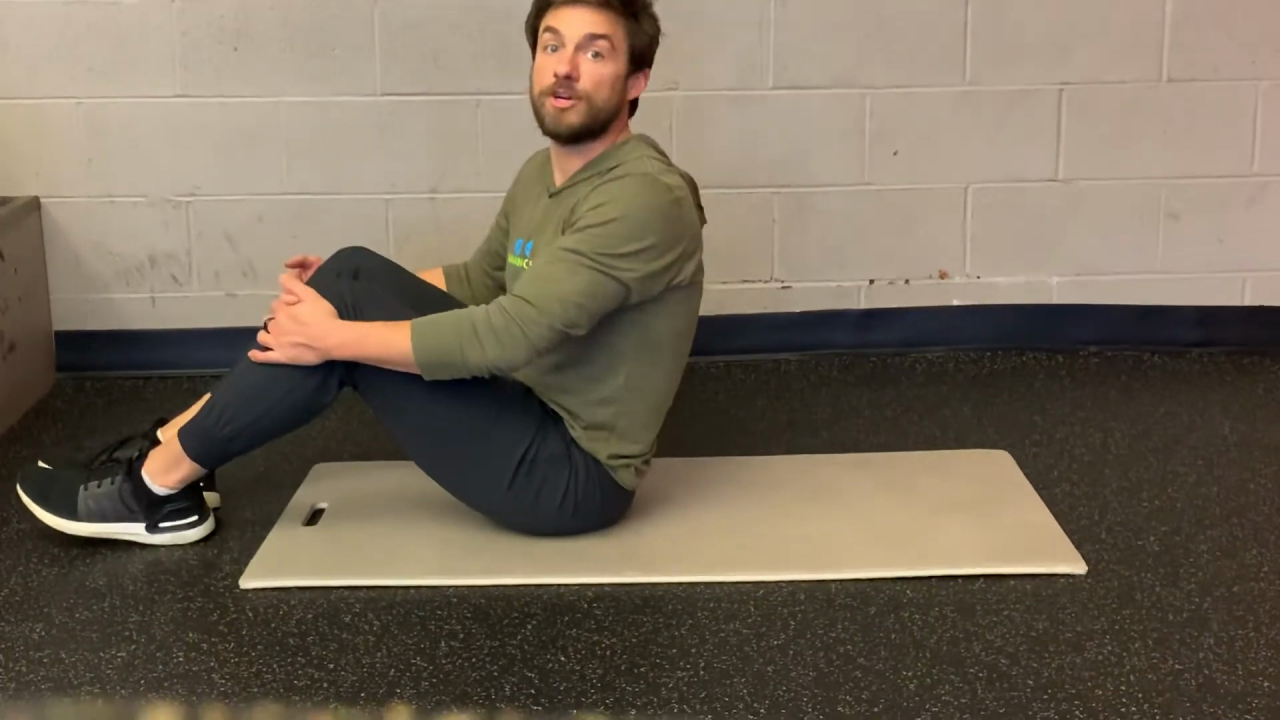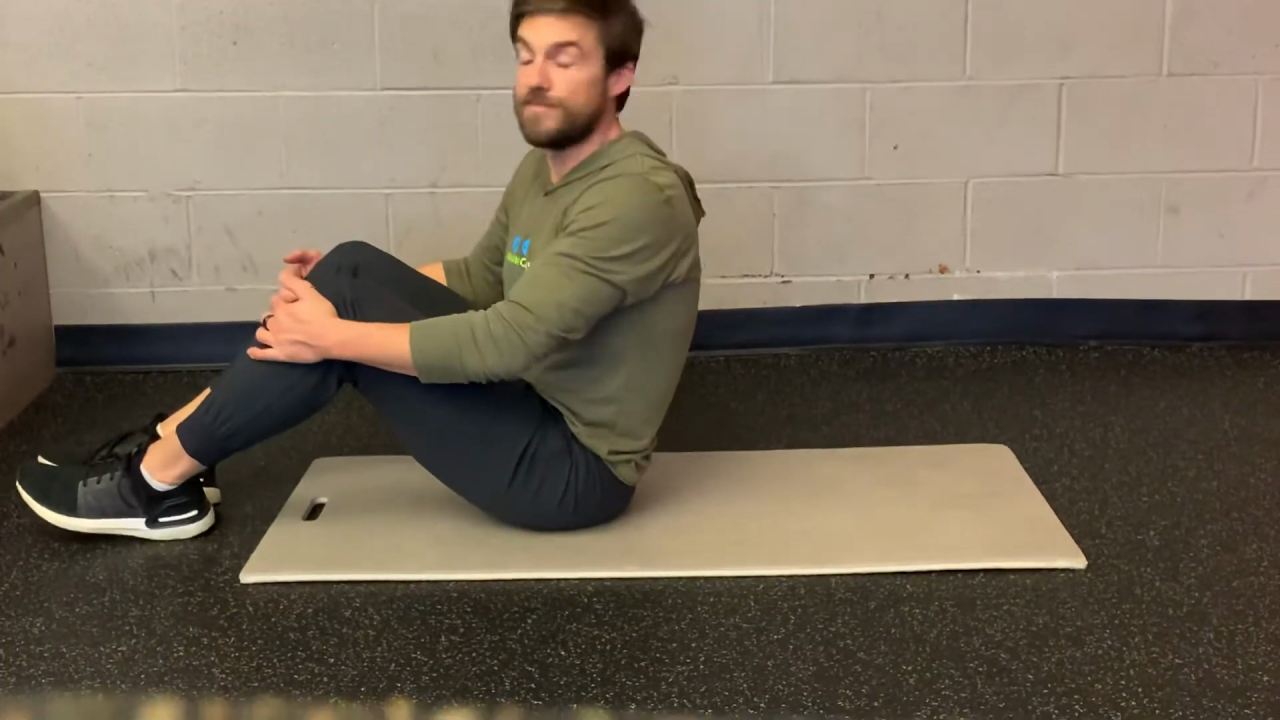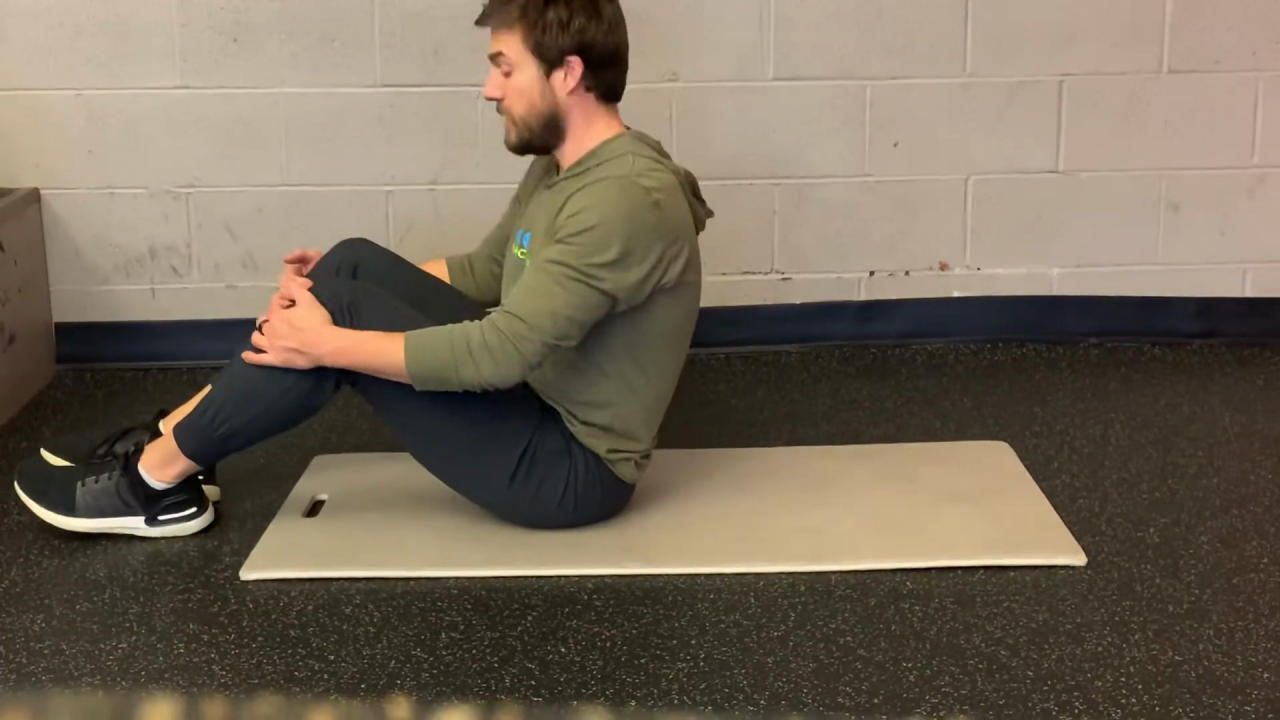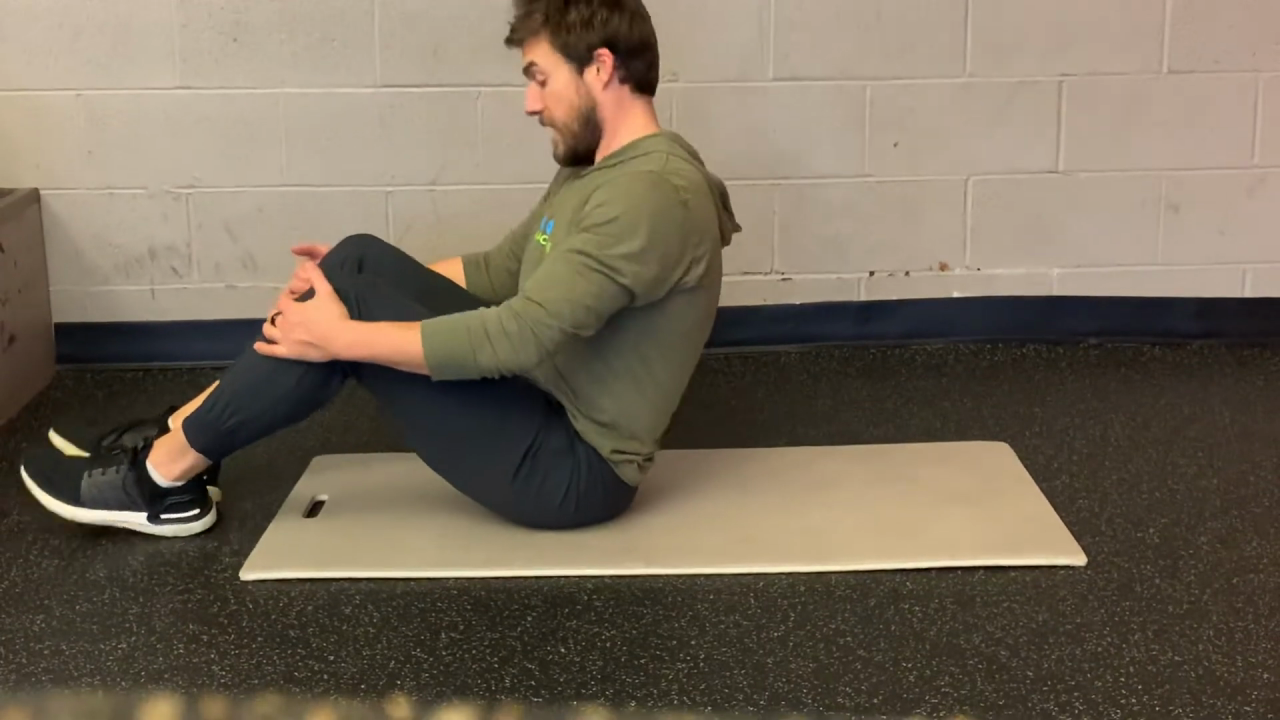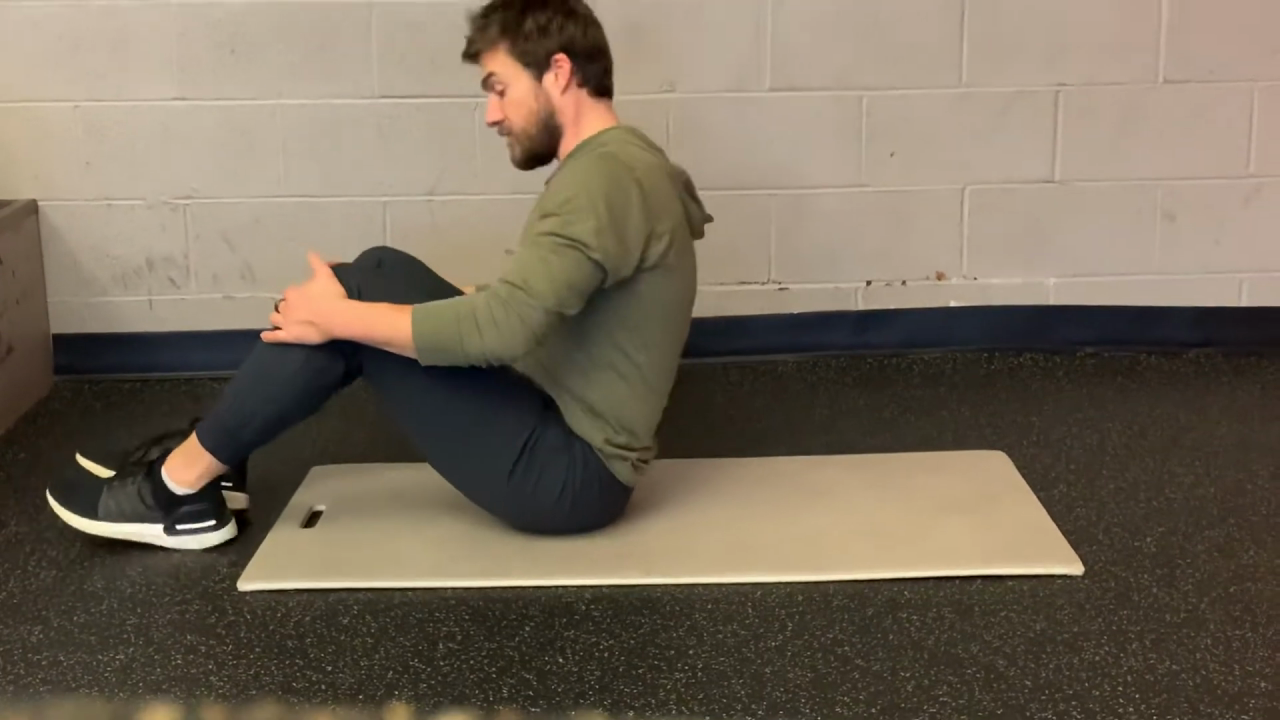
dt=0.3s
person 1, frame 1
left shoulder: (644, 199)
right shoulder: (542, 173)
left elbow: (509, 333)
right elbow: (481, 283)
left wrist: (335, 336)
right wrist: (345, 291)
left hip: (573, 476)
right hip: (538, 416)
left knee: (348, 310)
right knee: (353, 271)
left ankle: (157, 486)
right ankle: (173, 448)
person 1, frame 2
left shoulder: (637, 199)
right shoulder: (542, 170)
left elbow: (505, 340)
right elbow: (481, 278)
left wrist: (333, 335)
right wrist: (345, 285)
left hip: (574, 471)
right hip: (541, 409)
left knee: (344, 308)
right knee: (352, 265)
left ankle: (157, 480)
right ankle: (174, 440)
person 1, frame 3
left shoulder: (625, 200)
right shoulder: (564, 166)
left elbow: (501, 352)
right elbow: (486, 273)
left wrist: (328, 344)
right wrist: (339, 283)
left hip: (570, 470)
right hip: (541, 405)
left knee: (341, 315)
right knee: (355, 264)
left ankle: (156, 480)
right ankle: (174, 438)
person 1, frame 4
left shoulder: (651, 196)
right shoulder: (599, 166)
left elbow: (517, 337)
right elbow: (504, 271)
left wrist: (342, 336)
right wrist: (352, 277)
left hip: (573, 470)
right hip: (550, 408)
left knee: (349, 306)
right knee: (362, 258)
left ankle: (162, 478)
right ankle: (180, 435)
person 1, frame 5
left shoulder: (605, 177)
right shoulder: (605, 167)
left elbow: (503, 327)
right elbow: (520, 308)
left wrist: (341, 317)
right wrist: (361, 296)
left hip: (568, 477)
right hip: (562, 433)
left knee: (346, 308)
right knee: (385, 272)
left ankle: (180, 490)
right ankle: (213, 450)
